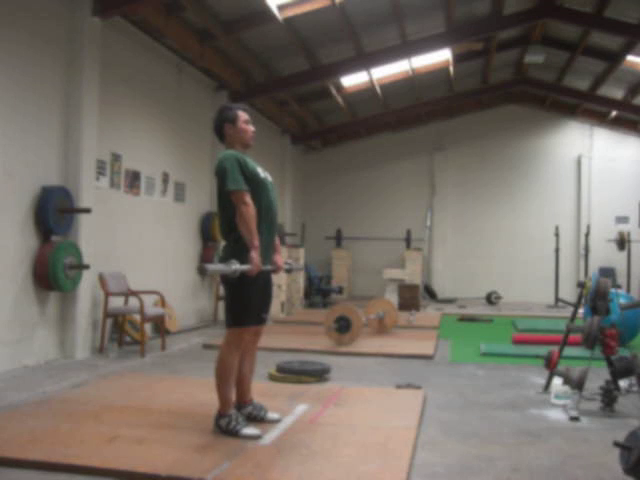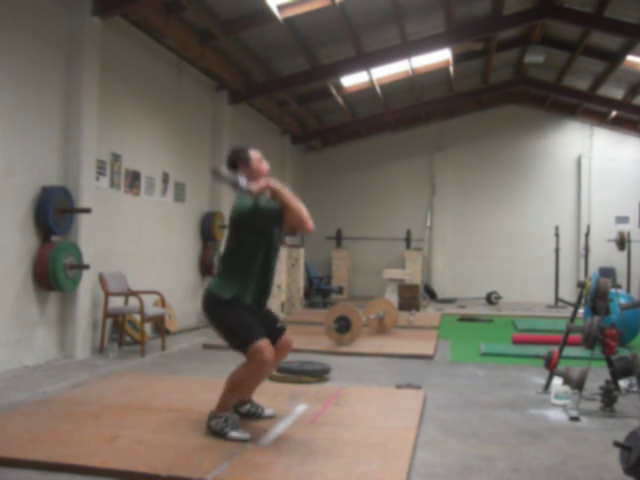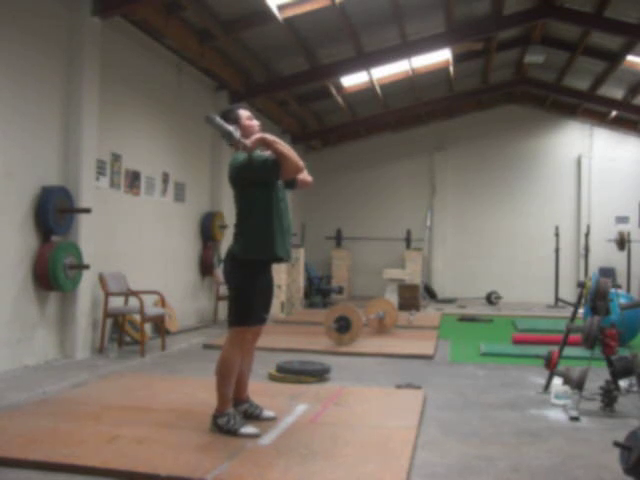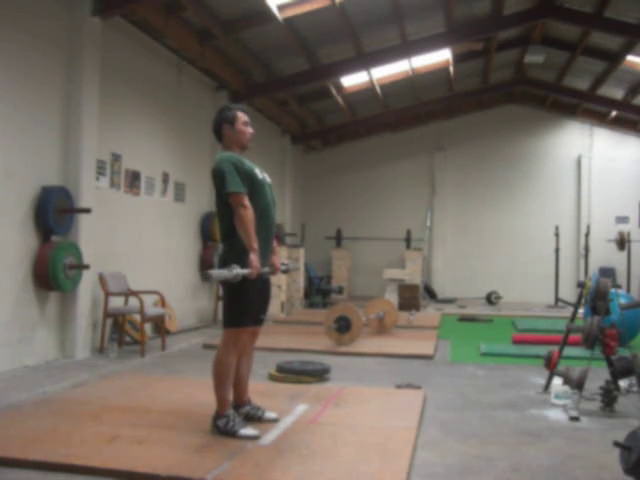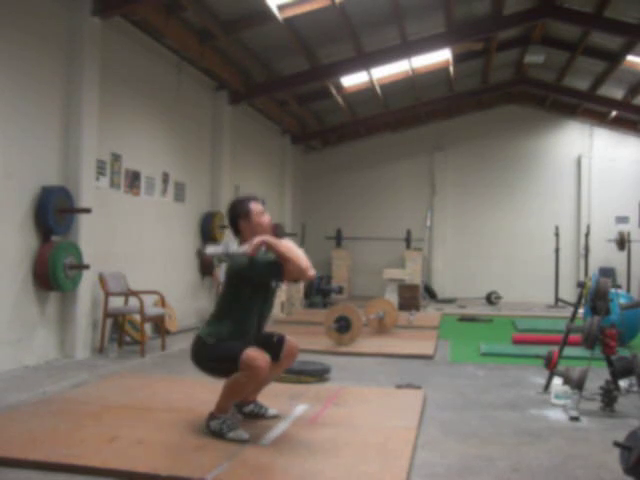
dt=1s
person 1, frame 1
left shoulder: (250, 164)
right shoulder: (231, 160)
left elbow: (267, 211)
right elbow: (244, 206)
left wrist: (275, 251)
right wrist: (254, 250)
left hip: (259, 264)
right hip: (243, 262)
left knee: (252, 337)
right knee: (237, 337)
left ankle: (245, 404)
right ankle: (226, 414)
person 1, frame 2
left shoulder: (263, 203)
right shoulder: (249, 206)
left elbow: (306, 226)
right elbow: (302, 223)
left wrist: (276, 191)
right wrist: (274, 187)
left hip: (247, 297)
right hip: (225, 299)
left knee: (283, 345)
right knee: (262, 355)
left ankle: (242, 401)
right ankle: (219, 416)
person 1, frame 3
left shoulder: (261, 161)
right shoulder: (245, 161)
left elbow: (303, 179)
right elbow: (296, 167)
right wrist: (268, 141)
left hip: (264, 261)
right hip: (248, 262)
left knee: (251, 335)
right knee: (238, 337)
left ankle: (241, 401)
right ankle: (223, 414)
person 1, frame 4
left shoulder: (248, 165)
right shoulder: (228, 162)
right elbow: (242, 208)
left wrist: (273, 253)
right wrist: (251, 252)
left hip: (259, 265)
right hip: (242, 264)
left knee: (249, 337)
right knee: (234, 339)
left ankle: (242, 403)
right ankle: (224, 415)
person 1, frame 5
left shoulder: (263, 257)
right shoulder: (248, 261)
left elbow: (307, 270)
right elbow: (305, 272)
left wrist: (285, 244)
right wrist: (272, 243)
right hip: (212, 346)
left knee: (289, 349)
right knee: (259, 362)
left ankle: (245, 401)
right ankle: (219, 416)
